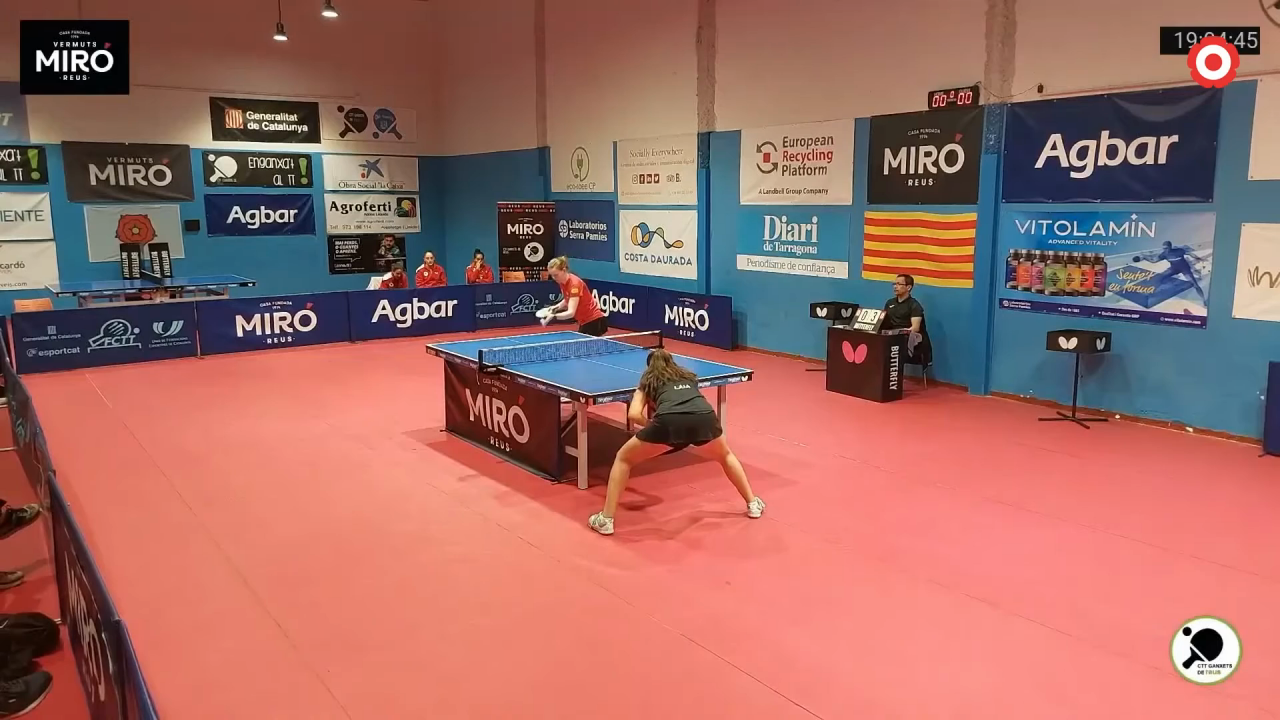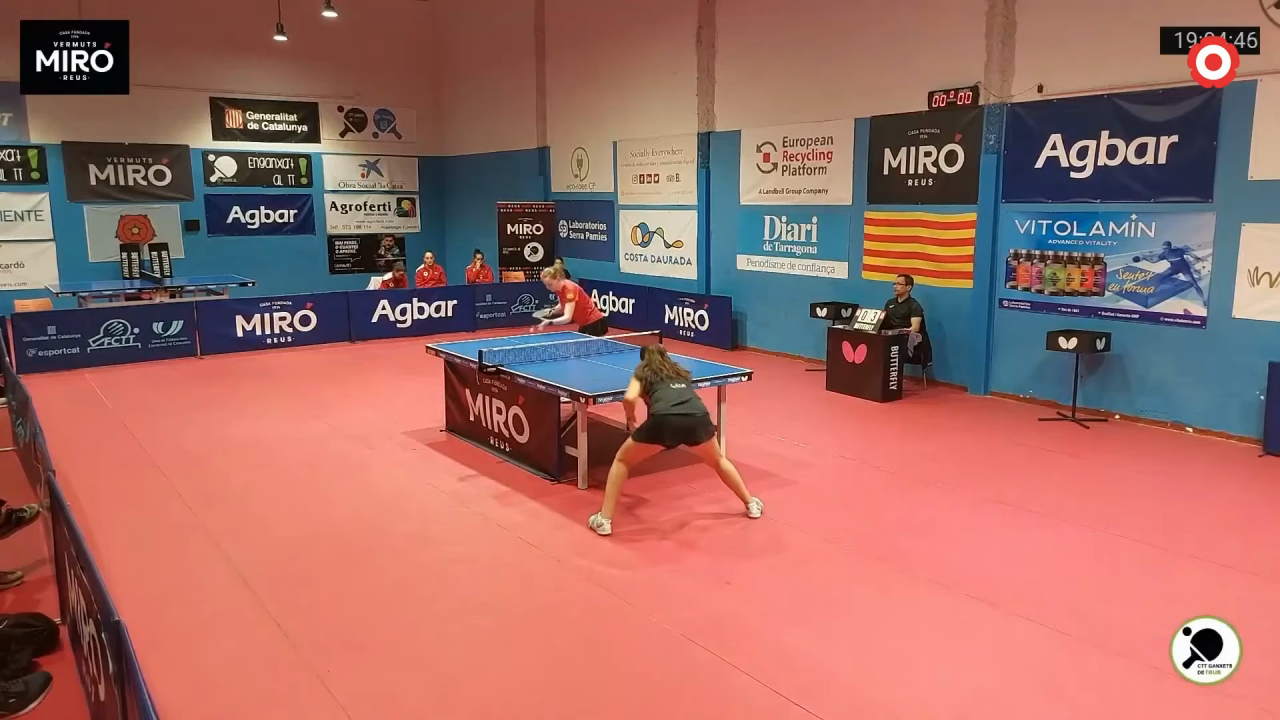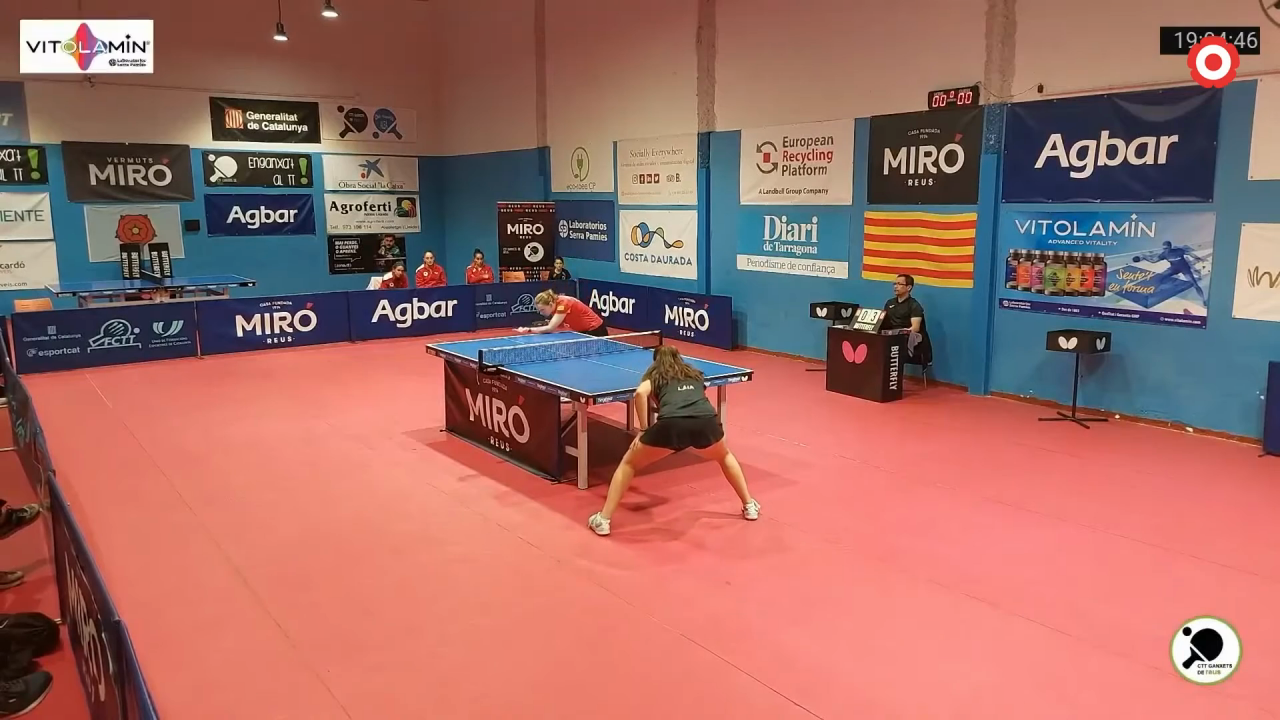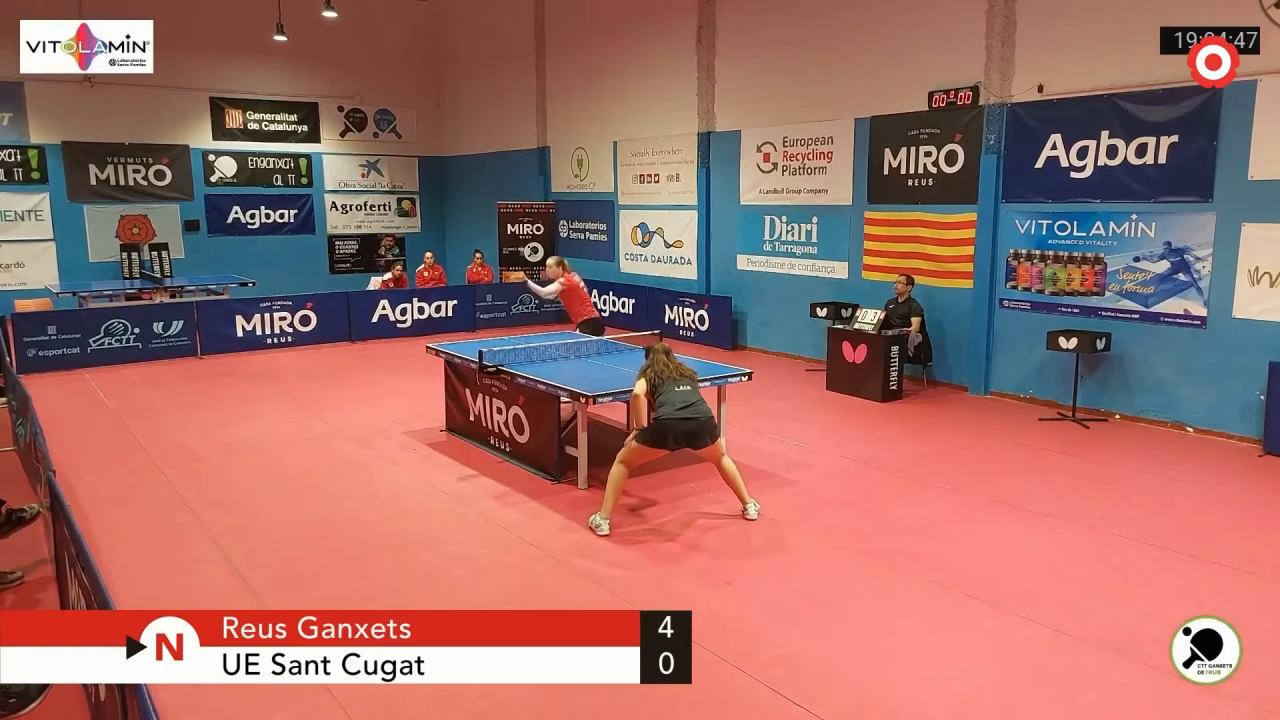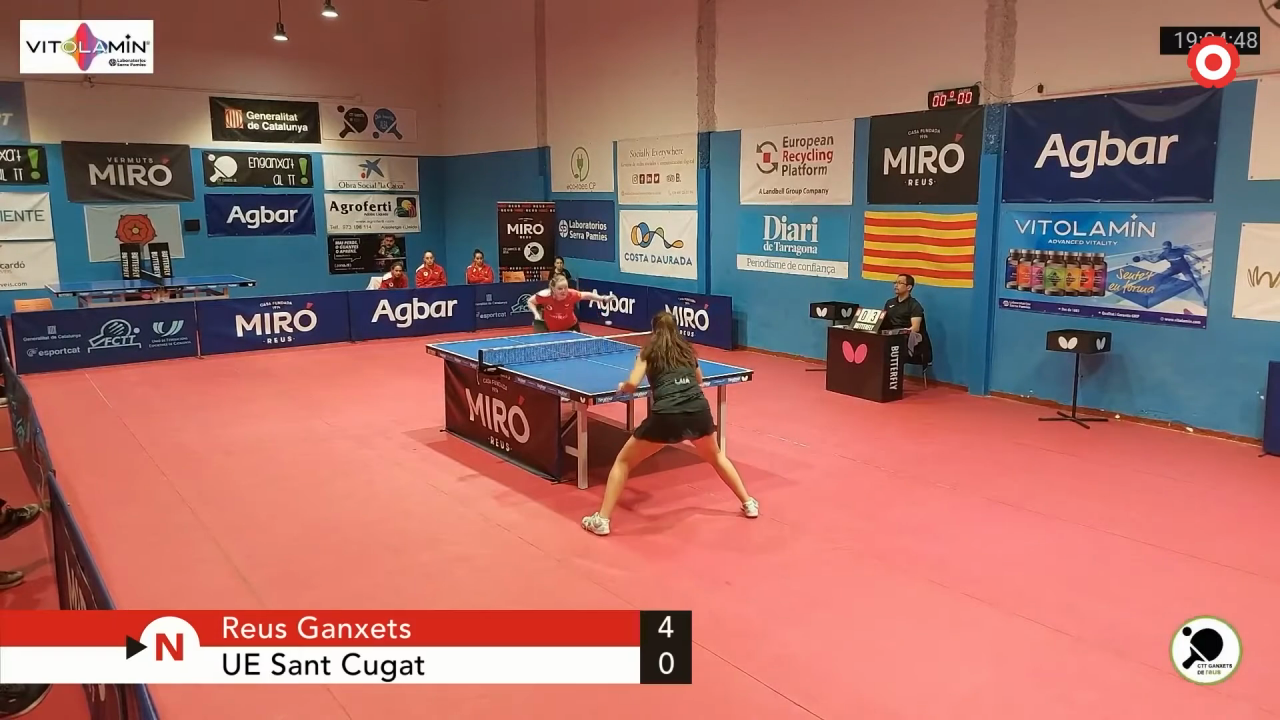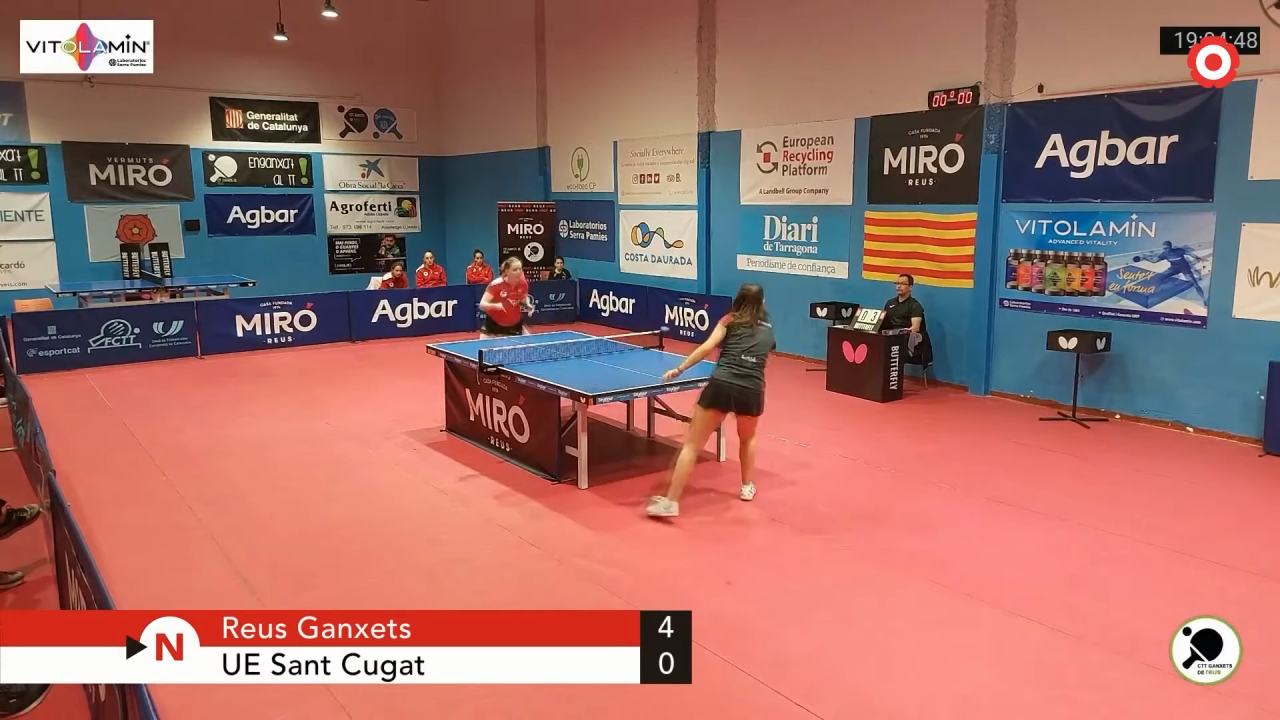
dt=0.7s
person 1, frame 1
left shoulder: (649, 380)
right shoulder: (688, 376)
left elbow: (634, 415)
left wrist: (652, 424)
left hip: (670, 420)
right hip: (703, 417)
left knee: (623, 459)
right knee: (725, 455)
left ankle: (606, 519)
right ankle: (752, 504)
person 1, frame 2
left shoulder: (643, 373)
right shoulder: (680, 372)
left elbow: (629, 398)
left wrist: (630, 419)
left hip: (664, 420)
right hip: (698, 417)
left knee: (622, 461)
right knee: (717, 460)
left ankle: (604, 520)
right ankle: (751, 504)
person 1, frame 3
left shoulder: (654, 375)
right shoulder: (695, 375)
left elbow: (640, 394)
left wrist: (643, 429)
left hip: (672, 423)
right hip: (706, 420)
left knee: (628, 463)
right knee: (724, 456)
left ankle: (604, 520)
right ankle: (749, 505)
person 1, frame 4
left shoulder: (648, 373)
right shoulder: (687, 373)
left elbow: (637, 394)
left wrist: (639, 429)
left hip: (668, 424)
right hip: (703, 421)
left knee: (622, 461)
right knee: (720, 457)
left ankle: (603, 520)
right ankle: (748, 505)
person 1, frame 5
left shoulder: (649, 352)
right shoulder: (687, 351)
left elbow: (632, 384)
left wrist: (622, 388)
left hip: (665, 416)
right hip: (699, 412)
left knee: (623, 462)
right knee: (715, 456)
left ankle: (602, 519)
right ankle: (748, 503)
person 1, frame 6
left shoulder: (730, 320)
right shoulder: (769, 331)
left elbow: (708, 348)
left wrist: (679, 369)
left hip: (722, 386)
right hip: (752, 391)
left knee: (692, 445)
right knee: (747, 439)
left ankle: (670, 502)
right ankle: (747, 487)
